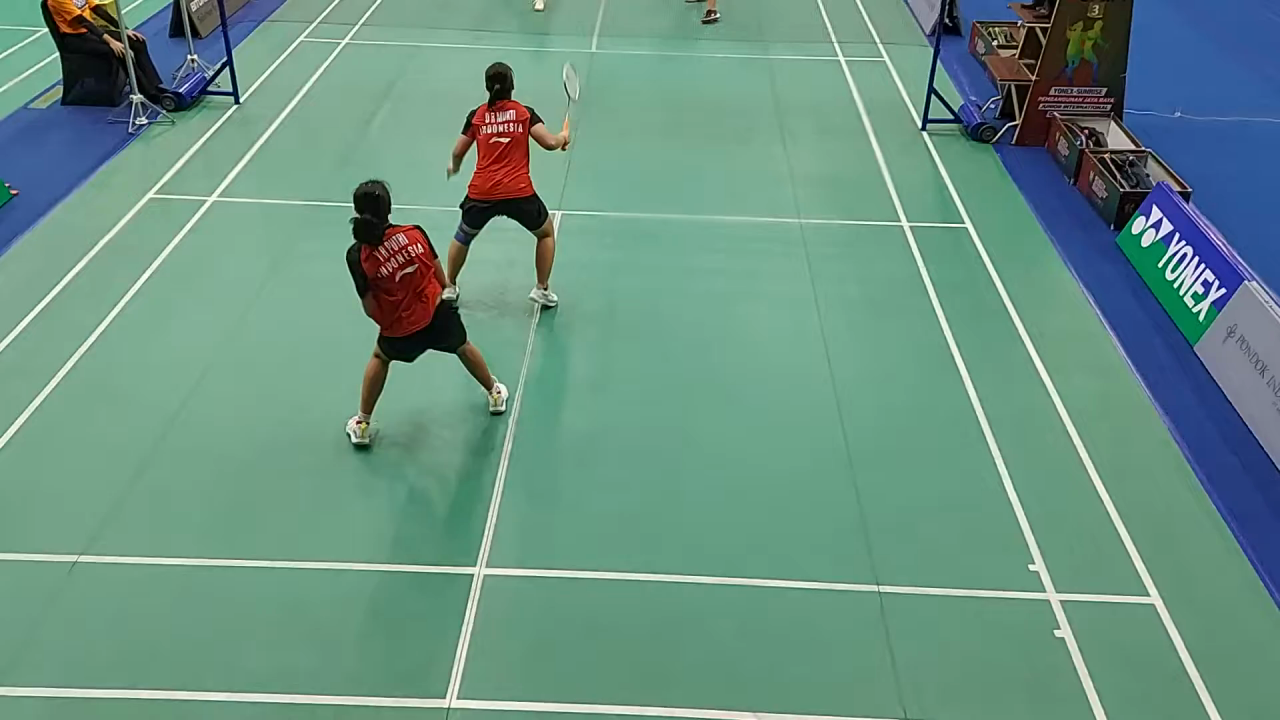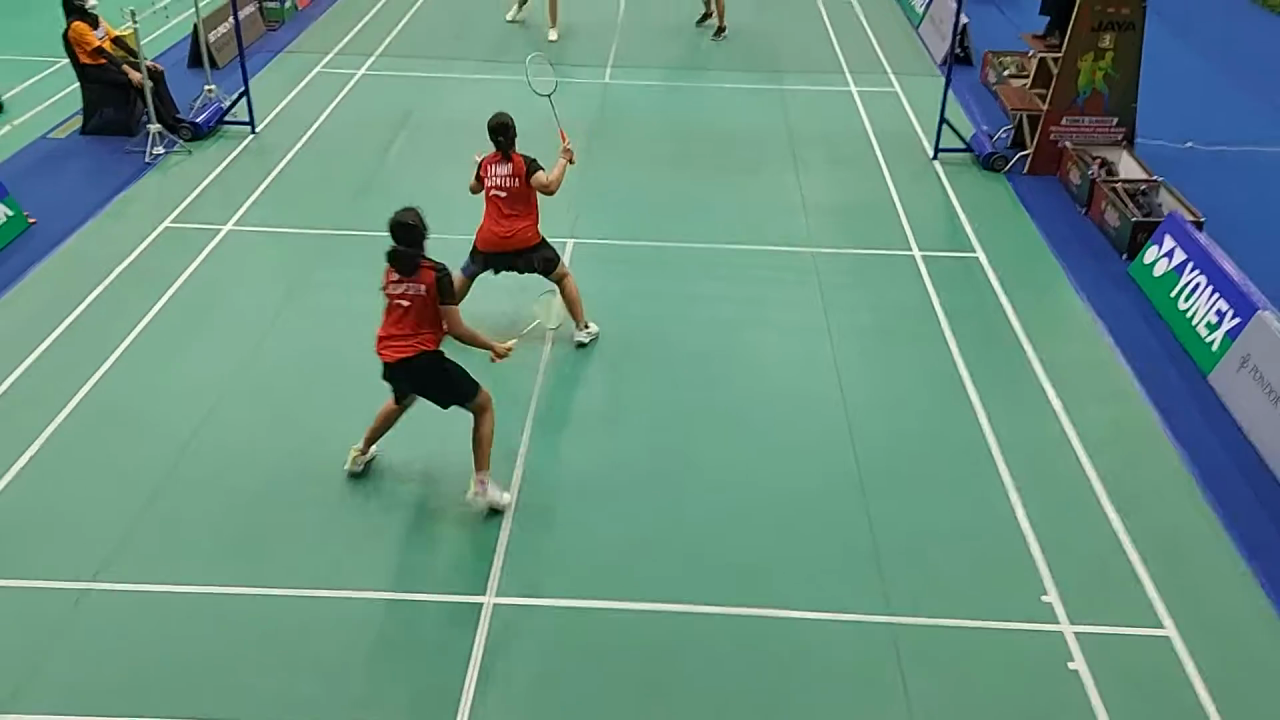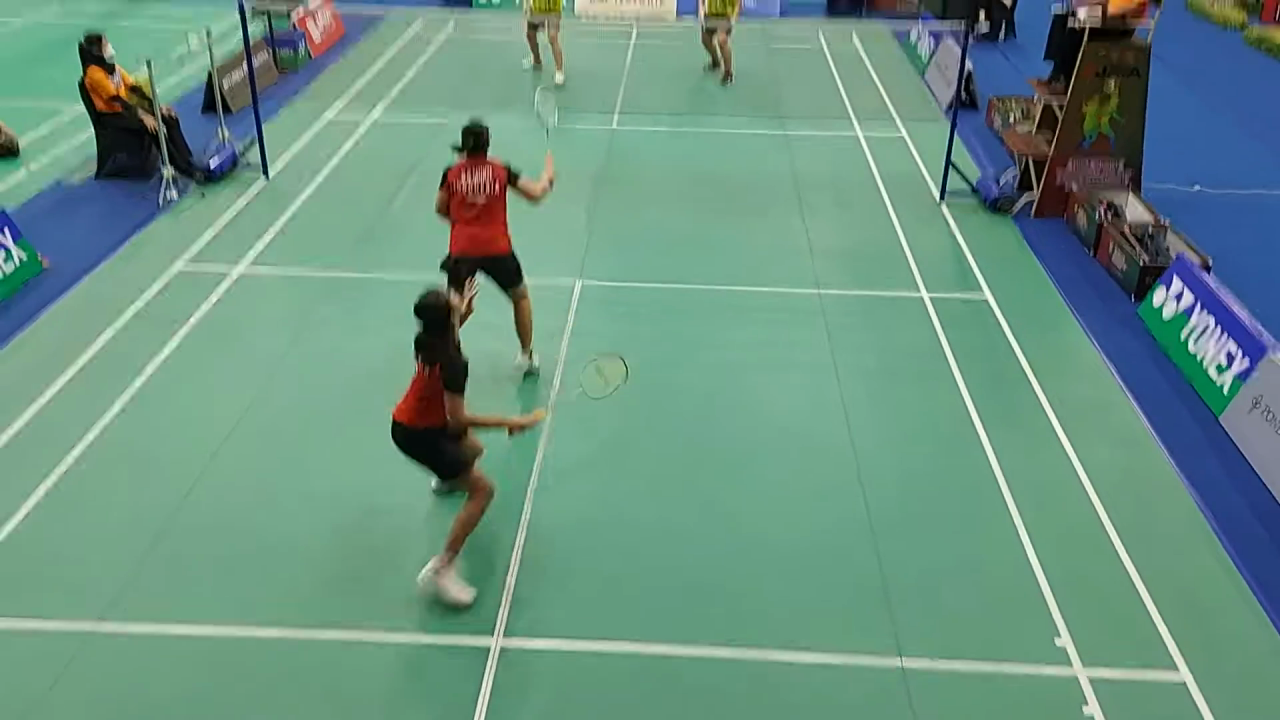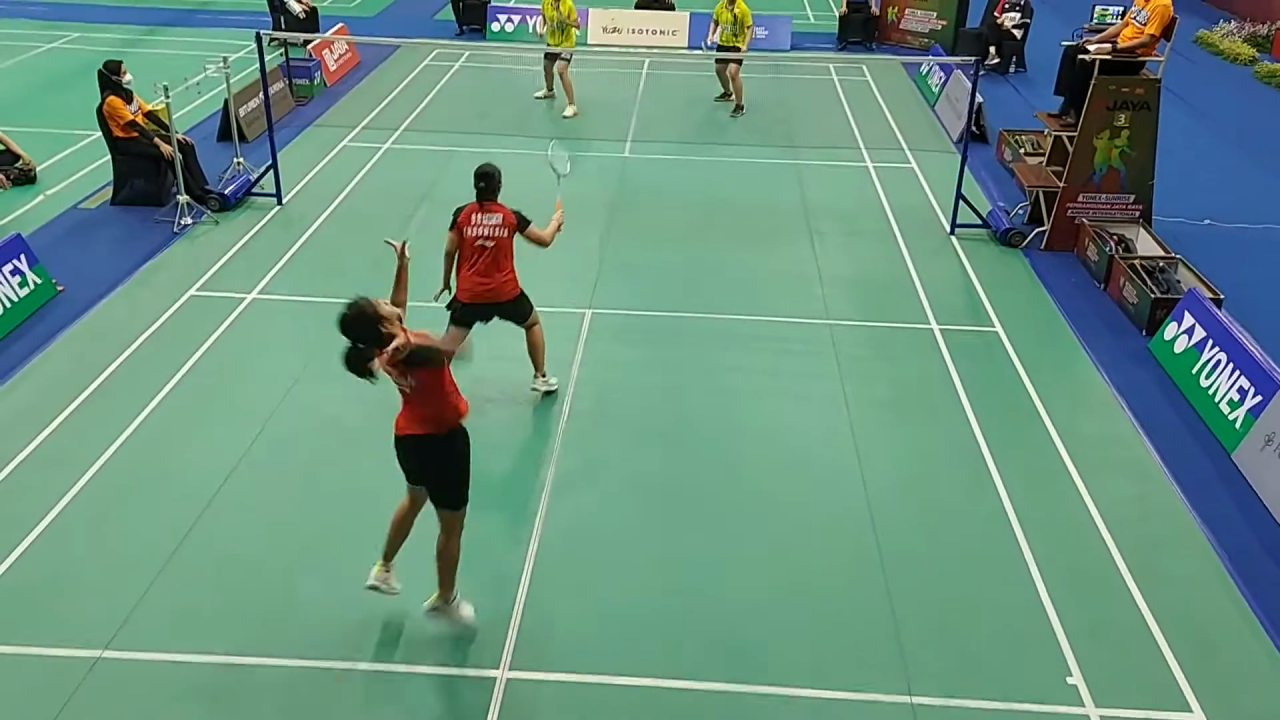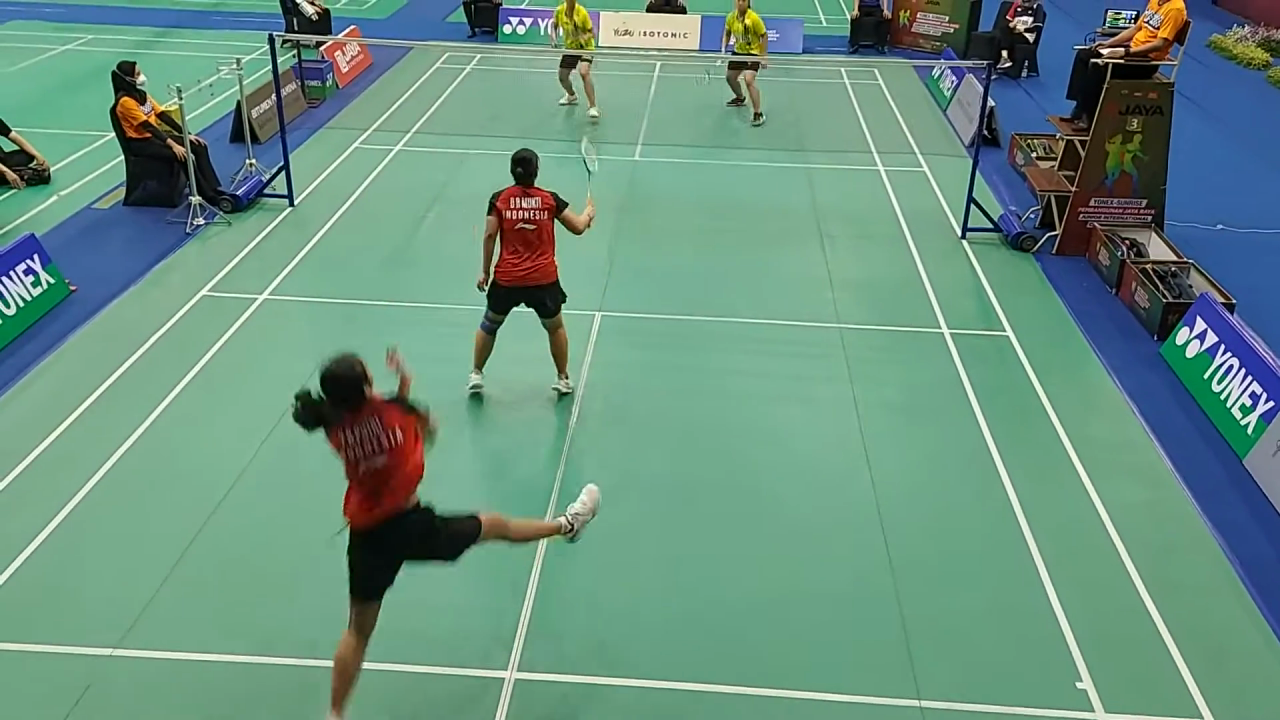
dt=0.3s
person 1, frame 1
left shoulder: (358, 255)
right shoulder: (416, 234)
left elbow: (371, 309)
right elbow: (440, 278)
left hip: (399, 333)
right hip: (435, 316)
left knee: (380, 357)
right knee: (463, 347)
left ankle: (362, 424)
right ankle: (495, 394)
person 1, frame 2
left shoulder: (392, 271)
right shoulder: (438, 274)
right elbow: (455, 329)
right wrist: (494, 347)
left hip: (392, 362)
right hip: (423, 361)
left knee: (402, 401)
right knee: (483, 405)
left ankle: (359, 455)
right ankle: (482, 486)
person 1, frame 3
left shoulder: (433, 338)
right shoulder: (451, 360)
right elbow: (458, 419)
left wrist: (464, 313)
right wrist: (509, 423)
left hip: (411, 424)
right hip: (419, 435)
left knee: (472, 449)
right knee: (482, 492)
left ankle: (452, 477)
right ankle: (440, 569)
person 1, frame 4
left shoulder: (384, 347)
right shoulder: (417, 353)
left elbow: (396, 305)
right elbow: (439, 351)
left wrist: (402, 265)
left hip: (410, 436)
right hip: (439, 440)
left knee: (414, 500)
right knee: (452, 523)
left ankle: (383, 570)
right ankle: (445, 599)
person 1, frame 5
left shoulder: (335, 429)
right shoulder: (391, 411)
right elbow: (429, 429)
right wrist: (404, 392)
left hip: (364, 537)
right hip: (406, 524)
left knee: (358, 628)
right knee: (492, 526)
right ankle: (567, 524)
person 2, frame 1
left shoulder: (476, 115)
right shoulder: (525, 113)
left elbow: (459, 154)
right elbow: (550, 143)
left wrist: (453, 167)
right wrist: (564, 138)
left hip: (481, 193)
right hip: (517, 193)
left knee: (463, 236)
right knee: (546, 233)
left ankle: (448, 288)
right ankle: (542, 289)
person 2, frame 2
left shoulder: (485, 164)
right shoulder: (526, 163)
left elbow: (474, 189)
right elbow: (549, 187)
right wrist: (563, 159)
left hip: (489, 243)
right hip: (525, 242)
left knee: (467, 274)
right knee: (563, 277)
right ankle: (583, 328)
person 2, frame 3
left shoulder: (451, 173)
right shoulder: (501, 171)
left elbow: (441, 209)
right elbow: (536, 194)
right wrist: (547, 176)
left hip: (462, 252)
right hip: (496, 251)
right knee: (521, 298)
right ankle: (526, 356)
person 2, frame 4
left shoulder: (462, 214)
right shoulder: (511, 216)
left elbow: (449, 251)
right elbow: (544, 240)
left wrist: (446, 281)
right wrist: (555, 221)
left hip: (469, 294)
right hip: (505, 293)
left knee: (450, 341)
right knee: (532, 324)
right ankle: (541, 378)
person 2, frame 5
left shoulder: (499, 198)
right shoulder: (550, 199)
left elbow: (489, 236)
right elbow: (578, 228)
left wrist: (485, 272)
right wrist: (589, 213)
left hip: (507, 278)
right hip: (543, 279)
left knee: (489, 325)
right knee: (555, 327)
left ankle: (477, 374)
right ankle: (563, 379)
